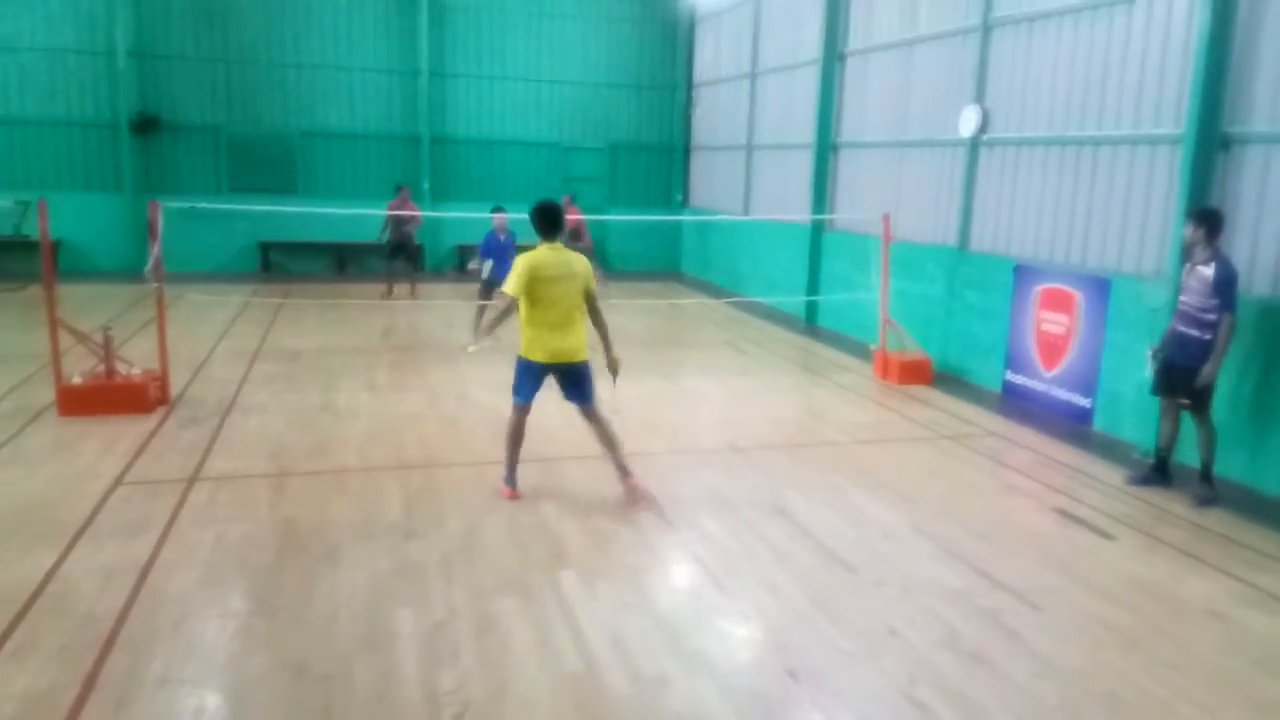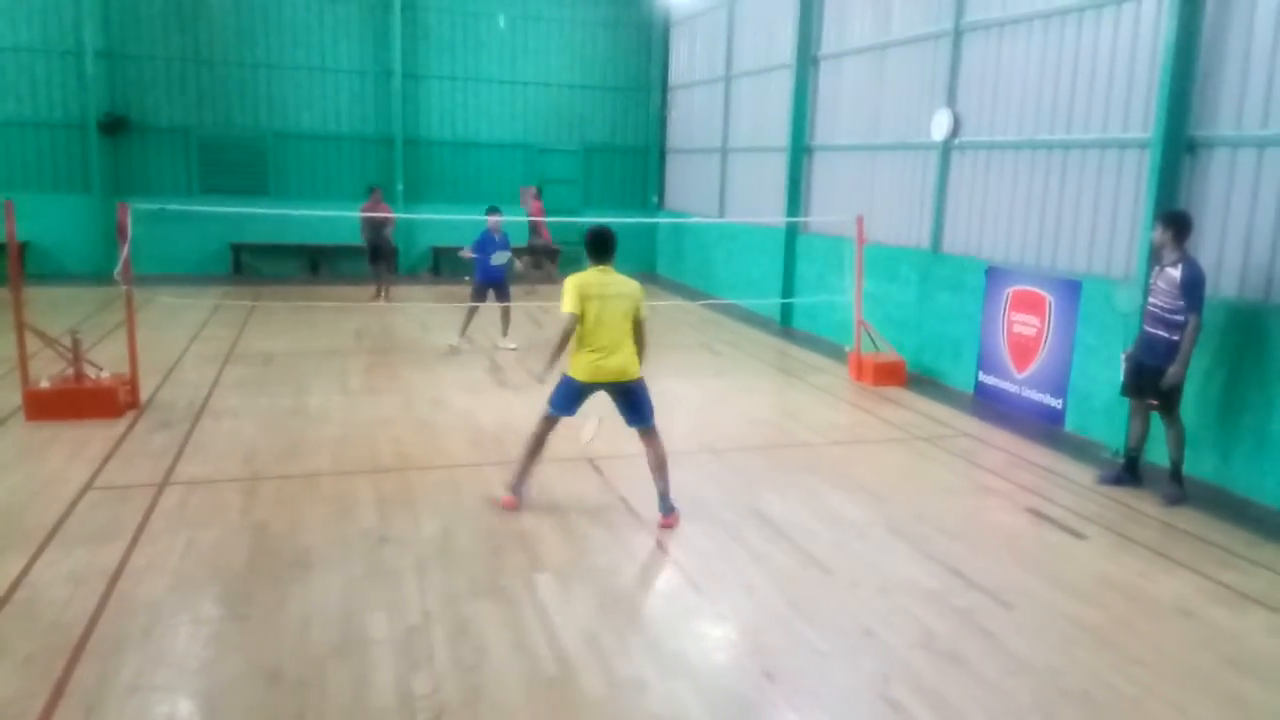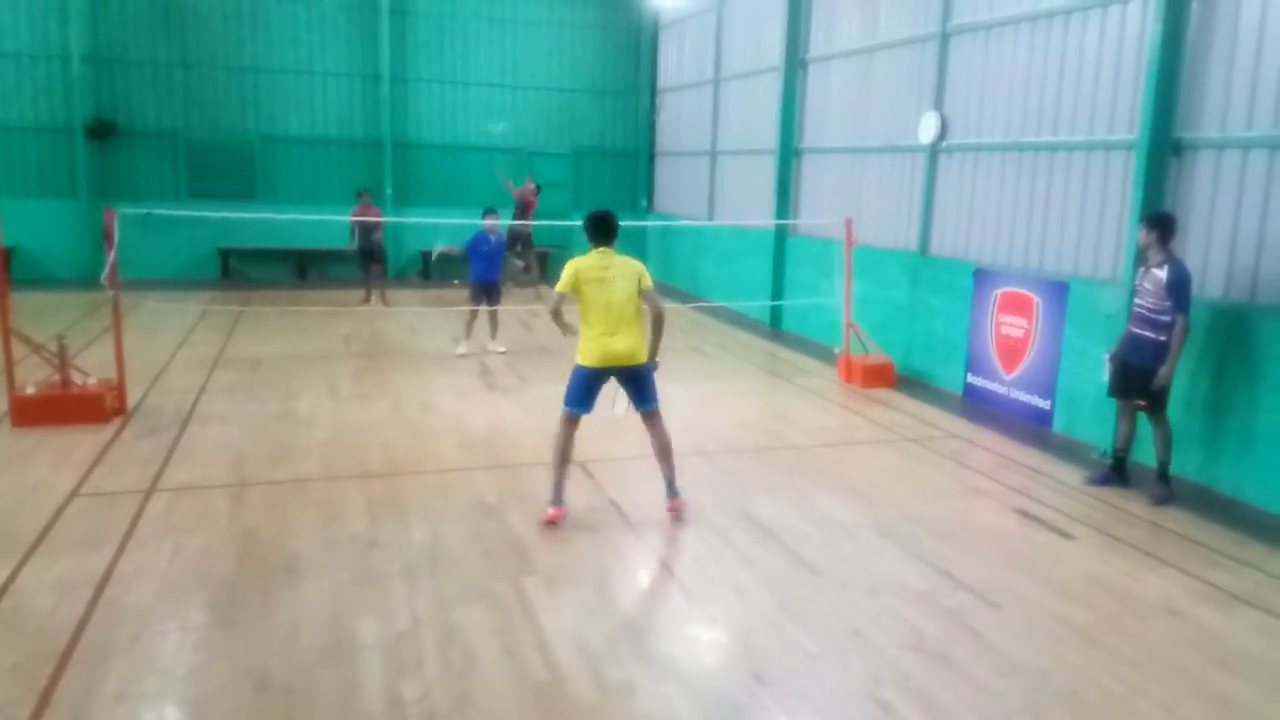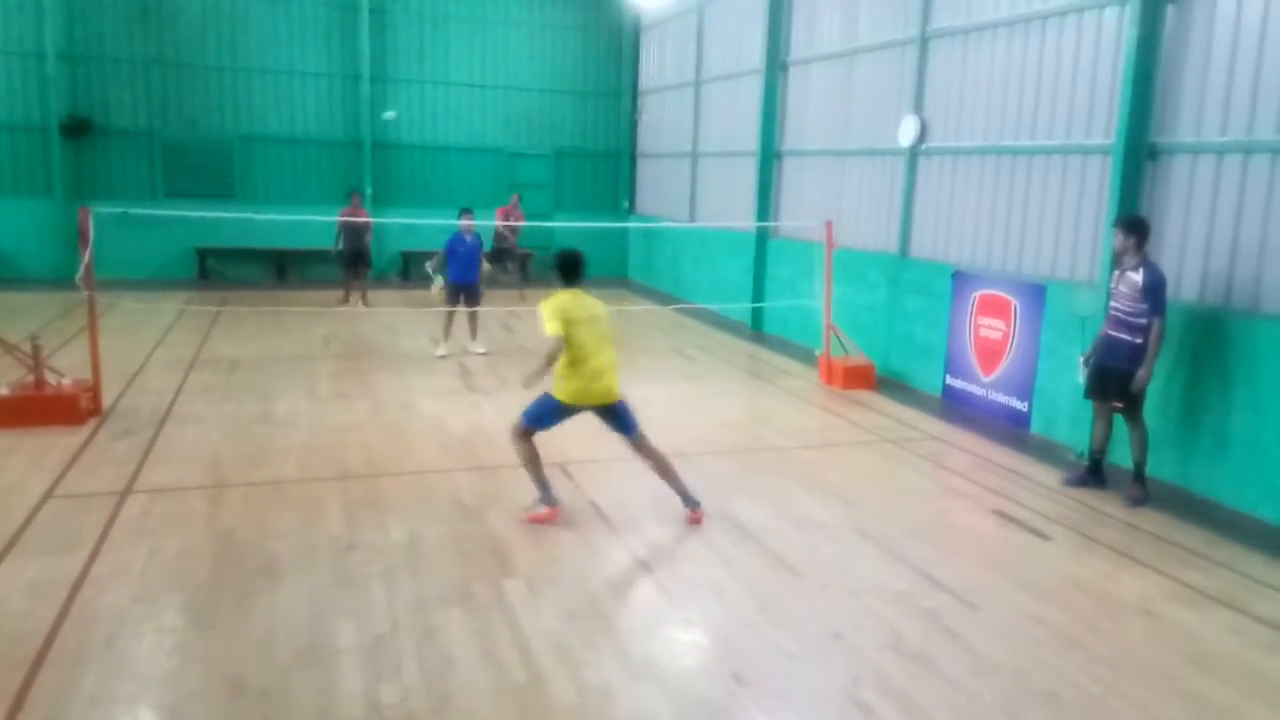
dt=0.3s
person 1, frame 1
left shoulder: (527, 262)
right shoulder: (581, 263)
left elbow: (508, 306)
right elbow: (595, 312)
left wrist: (484, 333)
right wrist: (610, 353)
left hip: (535, 352)
right hip: (573, 352)
left knee: (519, 413)
right knee: (593, 416)
left ankle: (510, 481)
right ankle: (626, 478)
person 1, frame 2
left shoulder: (576, 282)
right shoulder: (631, 287)
left elbow: (568, 327)
right elbow: (640, 337)
left wrist: (549, 364)
right wrist: (634, 371)
left hip: (584, 371)
right hip: (625, 371)
left knee: (546, 422)
right knee: (650, 436)
left ankle: (516, 489)
right ankle: (666, 508)
person 1, frame 3
left shoulder: (577, 266)
right shoulder: (634, 267)
left elbow: (554, 308)
right elbow: (658, 311)
left wrist: (564, 326)
right wrist: (653, 353)
left hip: (593, 357)
right hip: (633, 355)
left knee: (568, 424)
right knee: (653, 421)
left ankle: (556, 501)
right ankle: (672, 494)
person 1, frame 4
left shoulder: (551, 306)
right shoulder: (598, 307)
left elbow: (555, 348)
left wrist: (537, 374)
left hip: (571, 393)
right hip: (606, 390)
left knee: (520, 434)
right knee: (642, 446)
left ankle: (547, 501)
right ankle: (690, 502)
person 2, frame 1
left shoulder: (1222, 271)
right shoulder: (1190, 265)
left elbow: (1227, 320)
left wrist: (1214, 362)
right wrist: (1162, 343)
left hip: (1198, 358)
right hip: (1175, 352)
left knee: (1200, 416)
right knee: (1168, 407)
left ankle: (1206, 480)
right ankle: (1160, 468)
person 2, frame 2
left shoulder: (1190, 272)
right shoulder: (1159, 267)
left elbow: (1193, 322)
left wrist: (1180, 363)
right wrist: (1134, 348)
left hip: (1166, 360)
right hip: (1144, 355)
left knee: (1170, 416)
right knee: (1137, 407)
left ankle: (1176, 479)
right ankle: (1130, 468)
person 2, frame 3
left shoulder: (1176, 273)
right shoulder: (1144, 268)
left elbow: (1181, 322)
left wrist: (1170, 364)
right wrist: (1118, 347)
left hip: (1154, 360)
right hip: (1130, 355)
left knee: (1157, 416)
right knee: (1124, 408)
left ankle: (1163, 479)
right ankle: (1118, 469)
person 2, frame 4
left shoulder: (1152, 276)
right shoulder: (1118, 272)
left elbow: (1158, 325)
left wrist: (1147, 366)
right wrist: (1093, 349)
left hip: (1130, 363)
right hip: (1106, 357)
left knee: (1133, 418)
right knee: (1100, 410)
left ankle: (1139, 481)
right ankle: (1094, 470)
